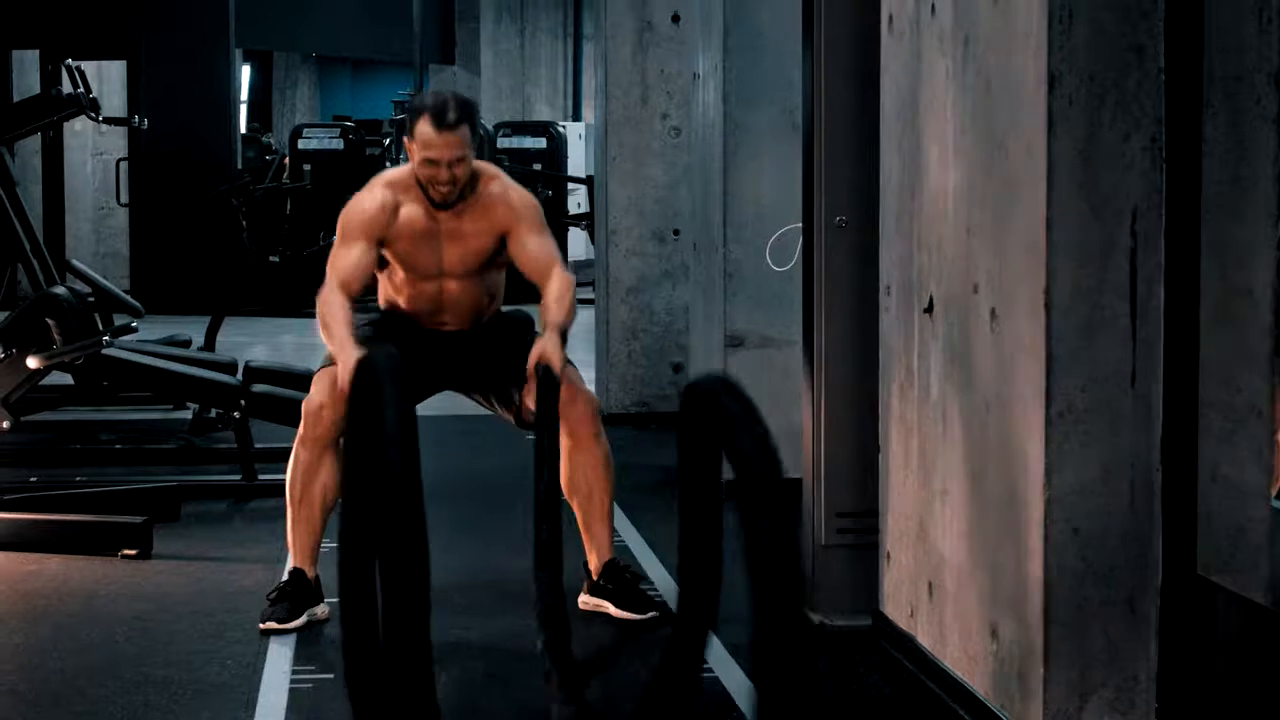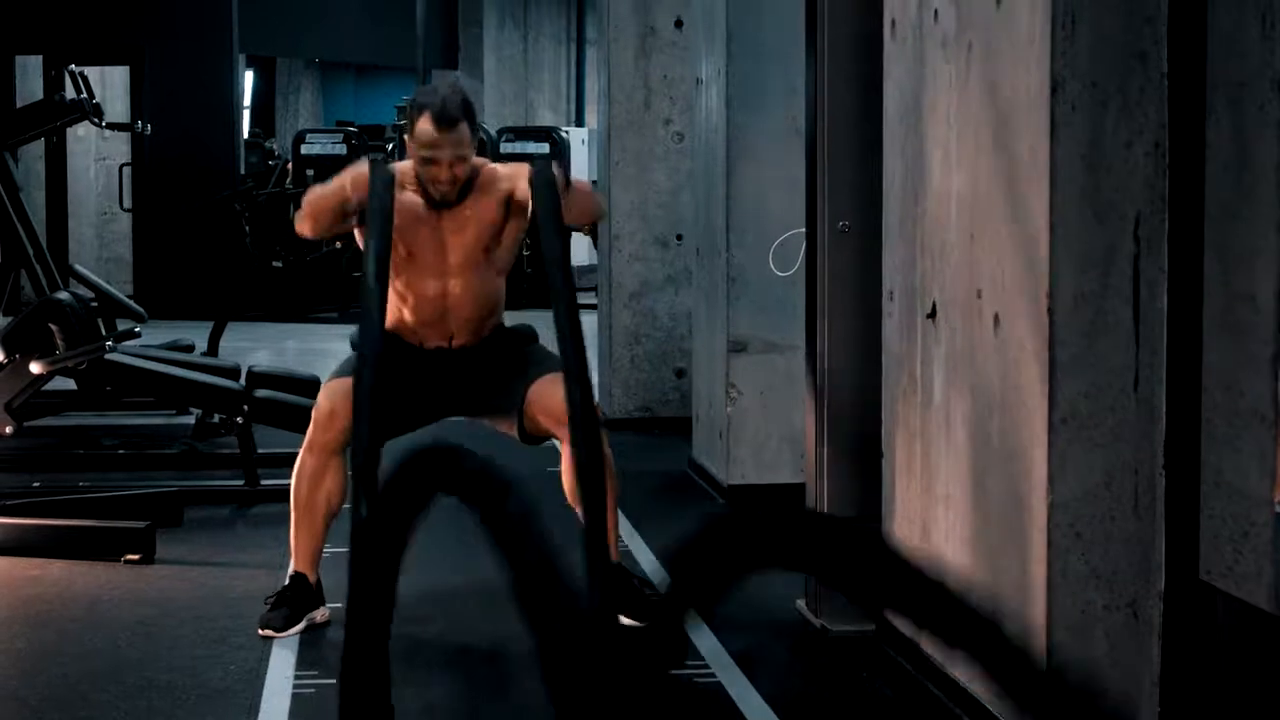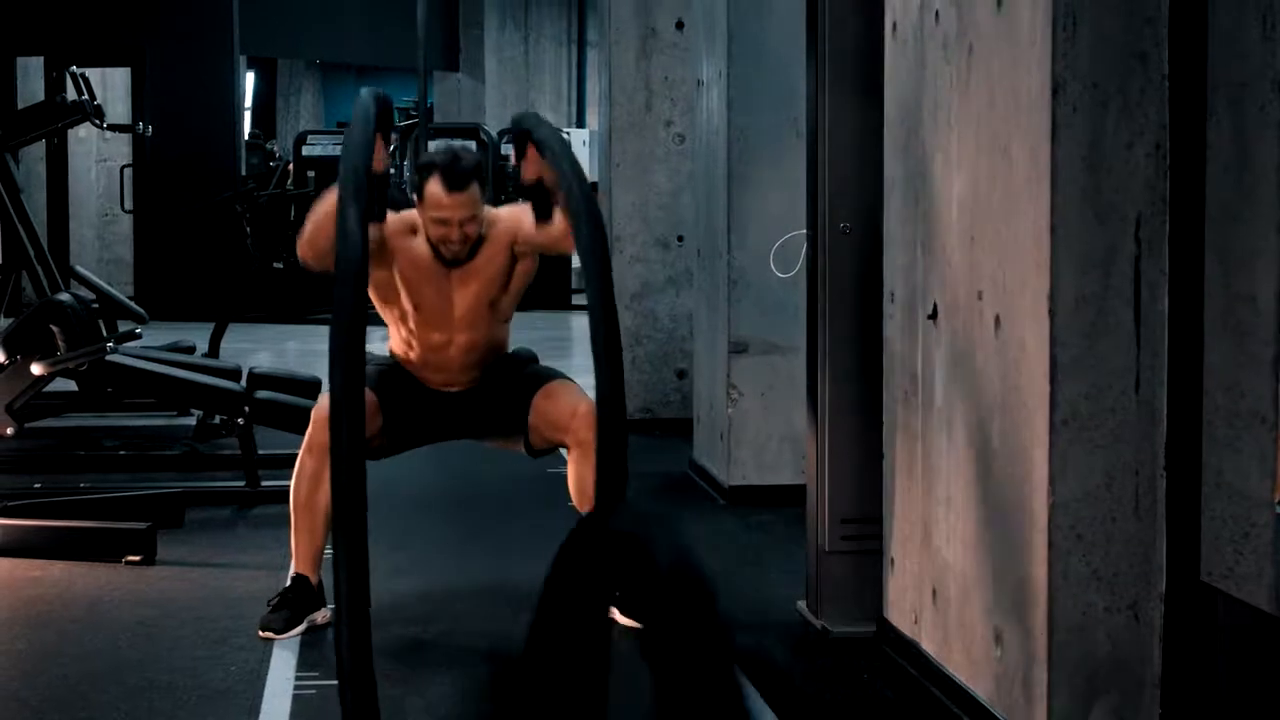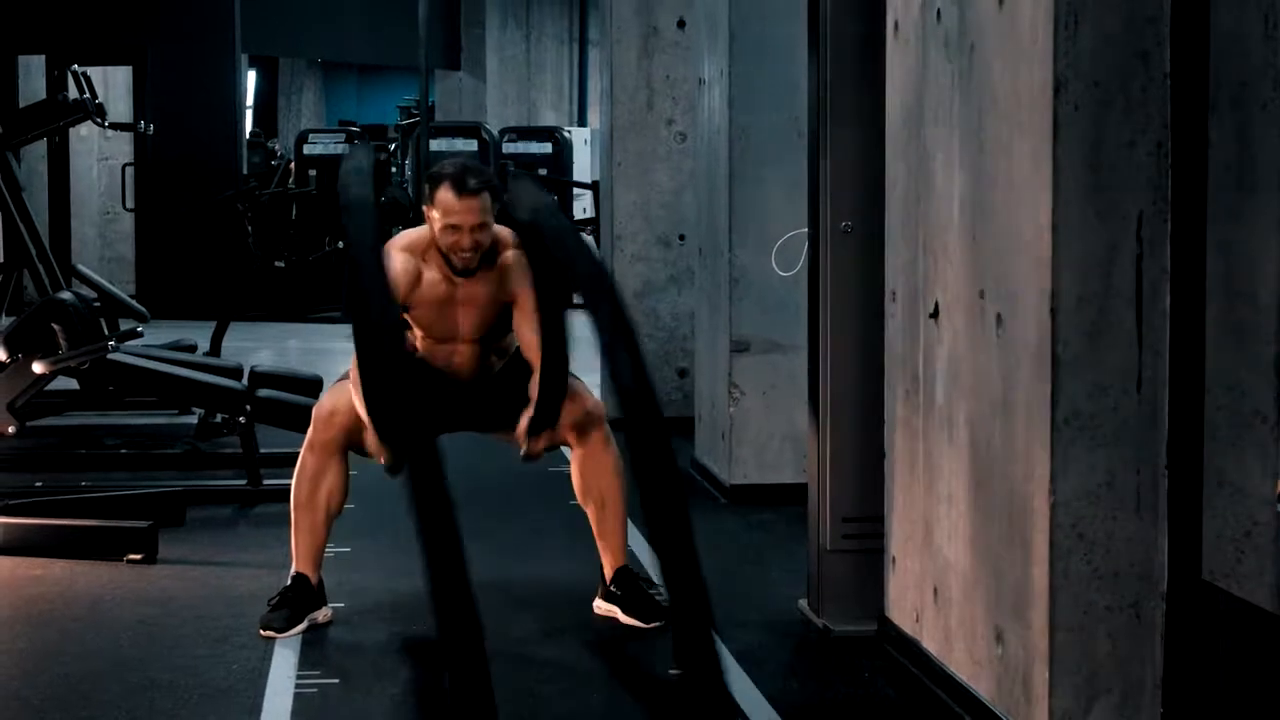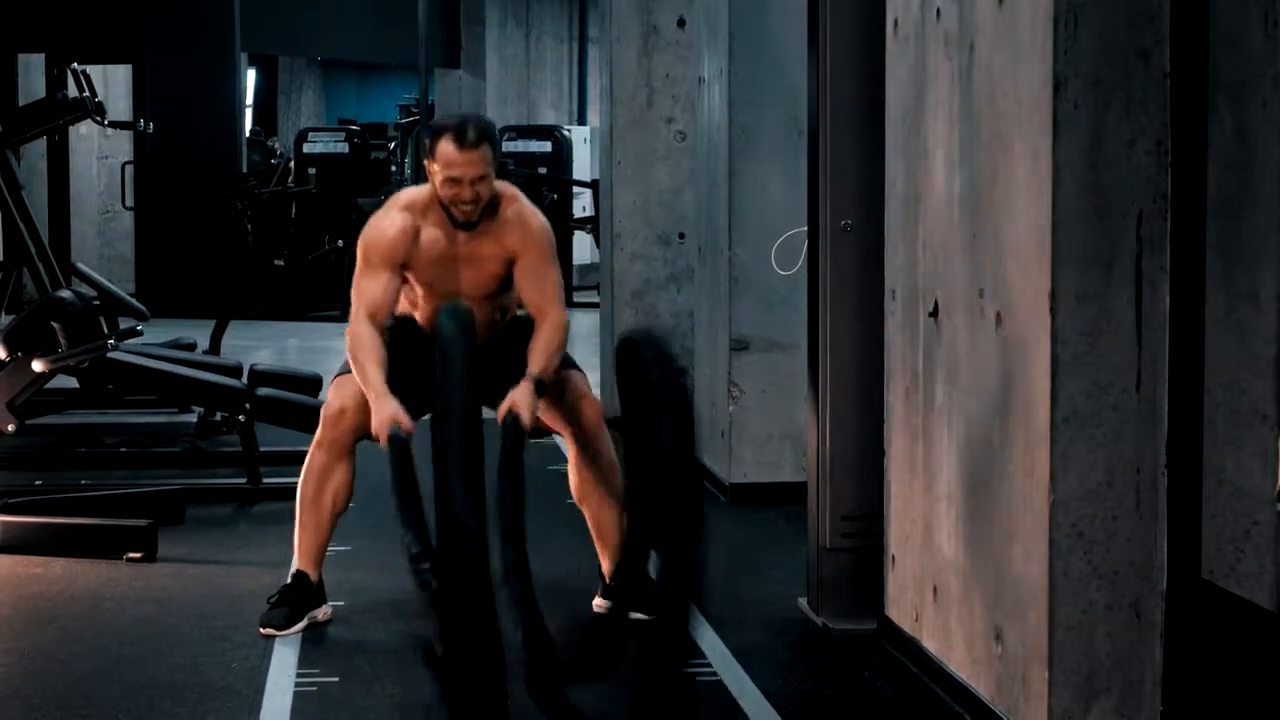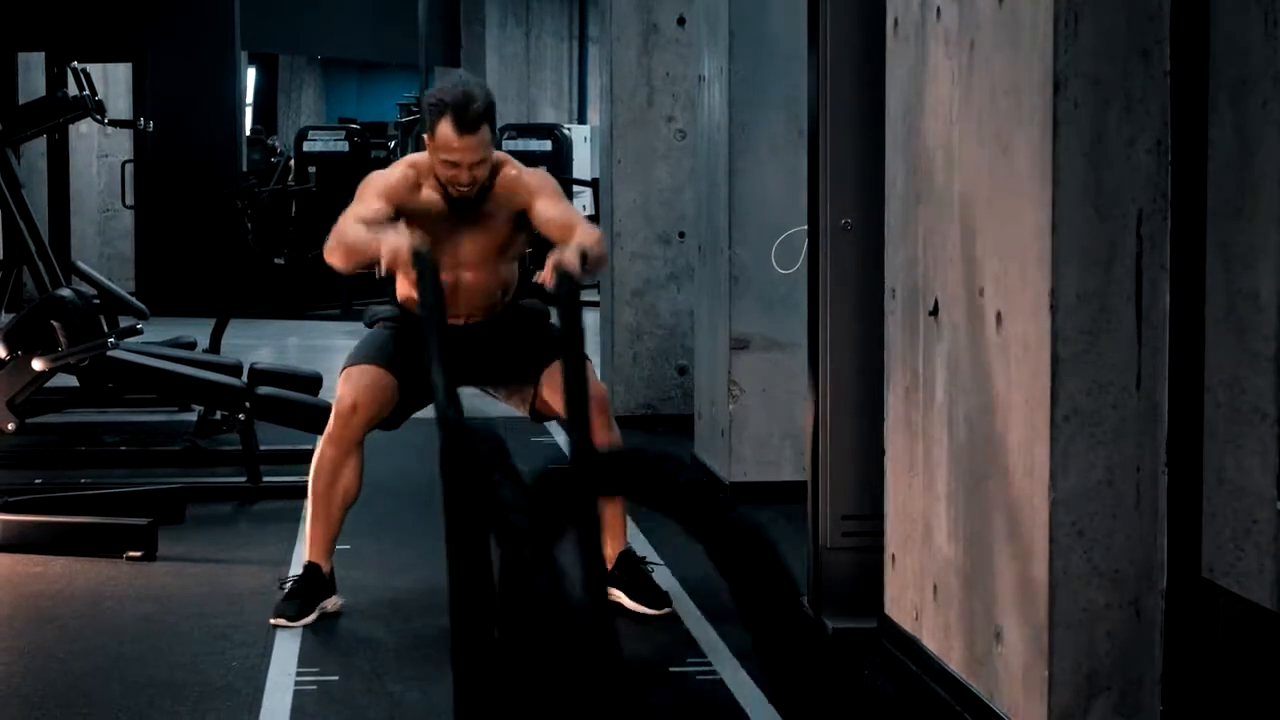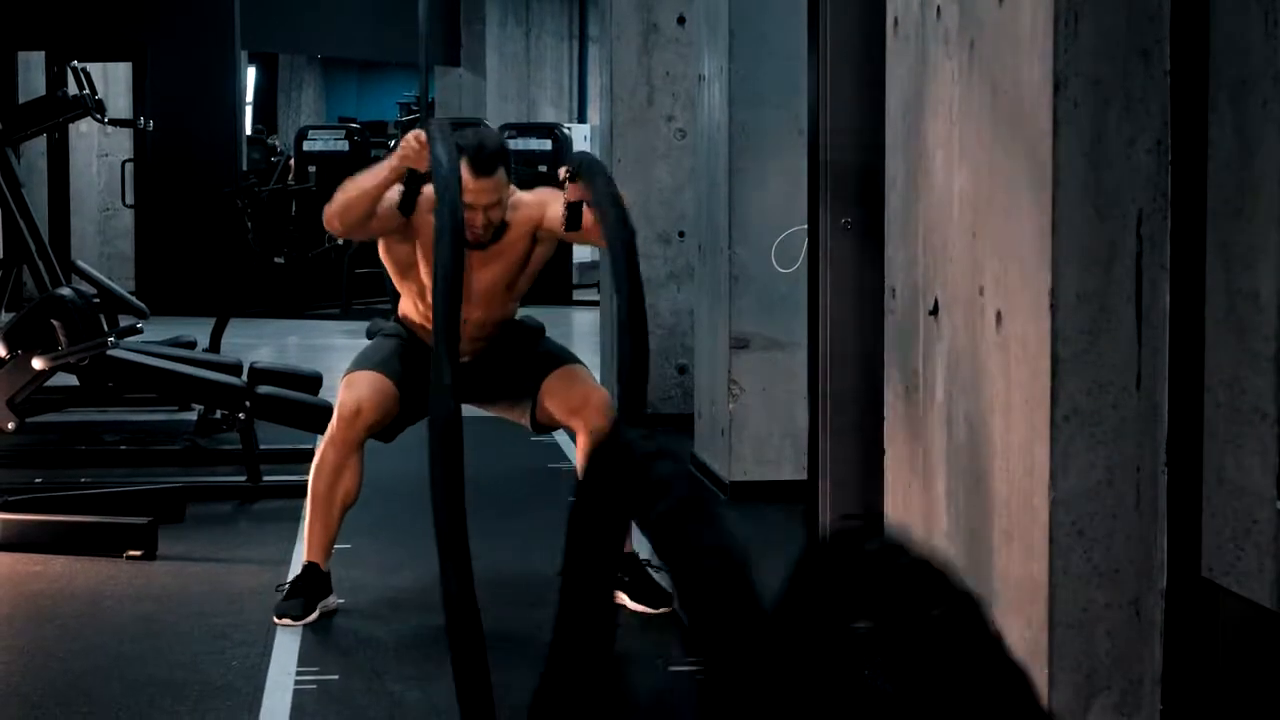
dt=0.4s
person 1, frame 1
left shoulder: (506, 198)
right shoulder: (377, 203)
left elbow: (555, 275)
right elbow: (333, 293)
left wrist: (552, 331)
right wrist: (345, 348)
left hip: (489, 335)
right hip: (397, 333)
left knee: (579, 409)
right knee: (320, 412)
left ankle: (604, 574)
right ankle: (301, 581)
person 1, frame 2
left shoulder: (504, 185)
left elbow: (591, 211)
right elbow: (308, 222)
left wrist: (554, 182)
right wrist: (350, 184)
left hip: (494, 355)
right hip: (403, 358)
right knee: (329, 419)
left ankle: (610, 574)
right ankle: (303, 586)
person 1, frame 3
left shoulder: (509, 229)
right shoulder: (391, 235)
right elbow: (312, 253)
left wrist: (549, 184)
left hip: (498, 384)
right hip: (407, 386)
left knee: (583, 419)
right knee: (326, 422)
right ankle: (304, 589)
person 1, frame 4
left shoulder: (519, 264)
right shoulder: (400, 262)
left elbow: (546, 358)
left wrist: (540, 411)
right wrist: (377, 419)
left hip: (500, 377)
left knee: (591, 419)
right knee: (329, 420)
left ankle: (618, 581)
right ankle: (305, 587)
person 1, frame 5
left shoulder: (525, 223)
right shoulder: (394, 225)
left elbow: (550, 314)
right elbow: (365, 320)
left wrist: (532, 383)
right wrist: (380, 392)
left hip: (507, 340)
right hip: (420, 341)
left knee: (585, 413)
right knee: (340, 419)
left ankle: (618, 575)
right ankle: (306, 582)
person 1, frame 6
left shoulder: (523, 182)
right shoulder: (399, 181)
left elbow: (586, 236)
right elbow: (338, 247)
left wrist: (576, 250)
right wrist: (382, 238)
left hip: (507, 327)
right hip: (418, 327)
left knee: (595, 402)
right knee: (349, 409)
left ankle: (620, 565)
right ankle: (315, 575)
person 1, frame 7
left shoulder: (533, 211)
right shoulder: (413, 210)
right elbow: (337, 221)
left wrist: (586, 201)
right wrist: (396, 166)
left hip: (506, 348)
right hip: (418, 348)
left knee: (597, 408)
right knee: (353, 411)
left ankle: (625, 566)
right ankle: (314, 575)
